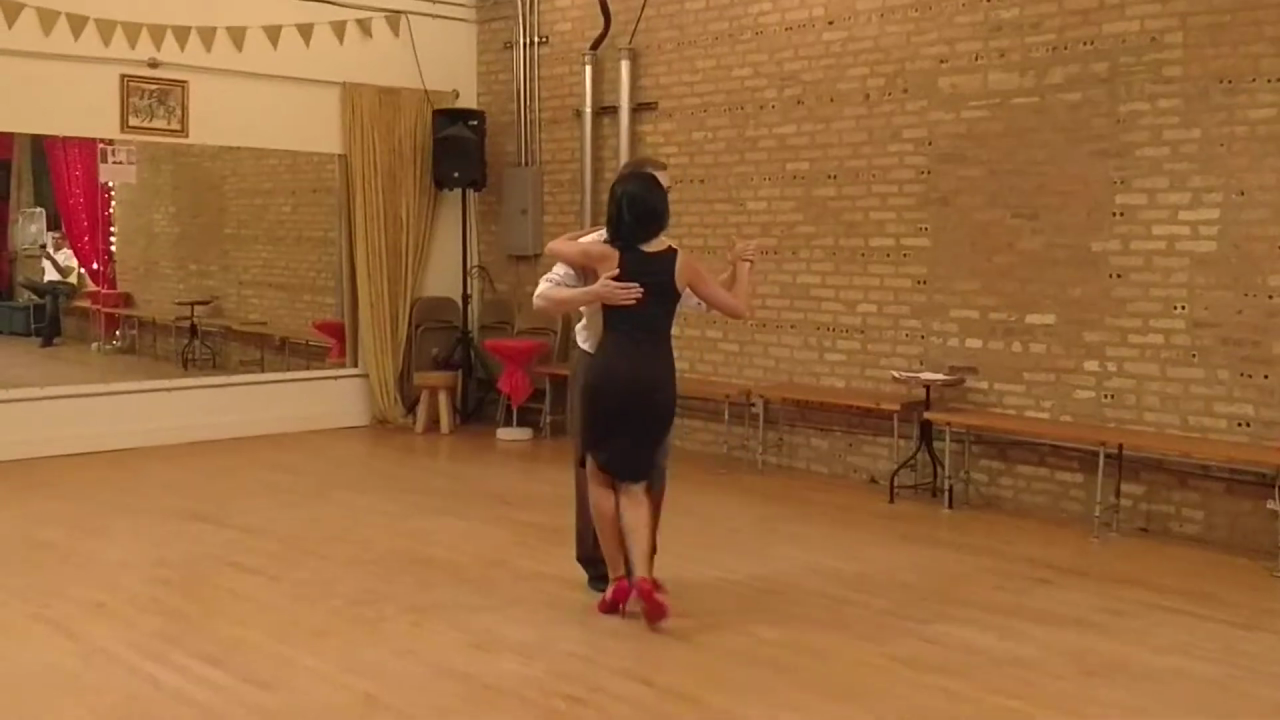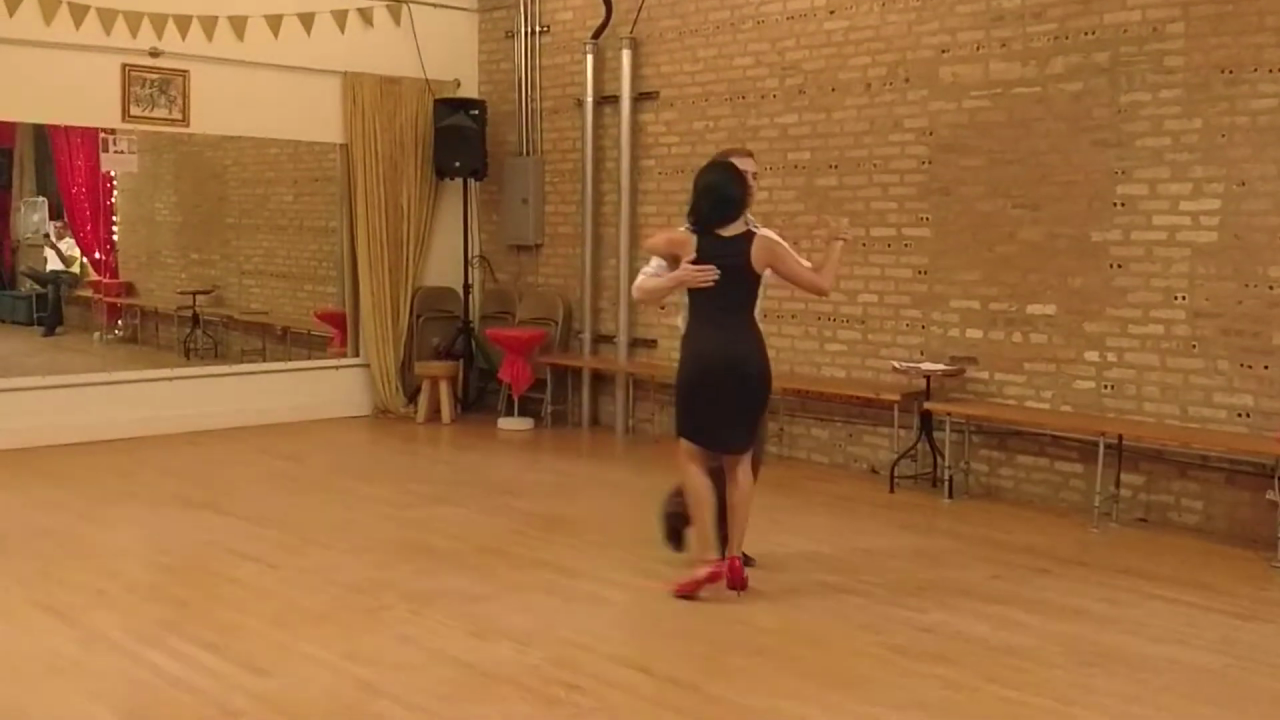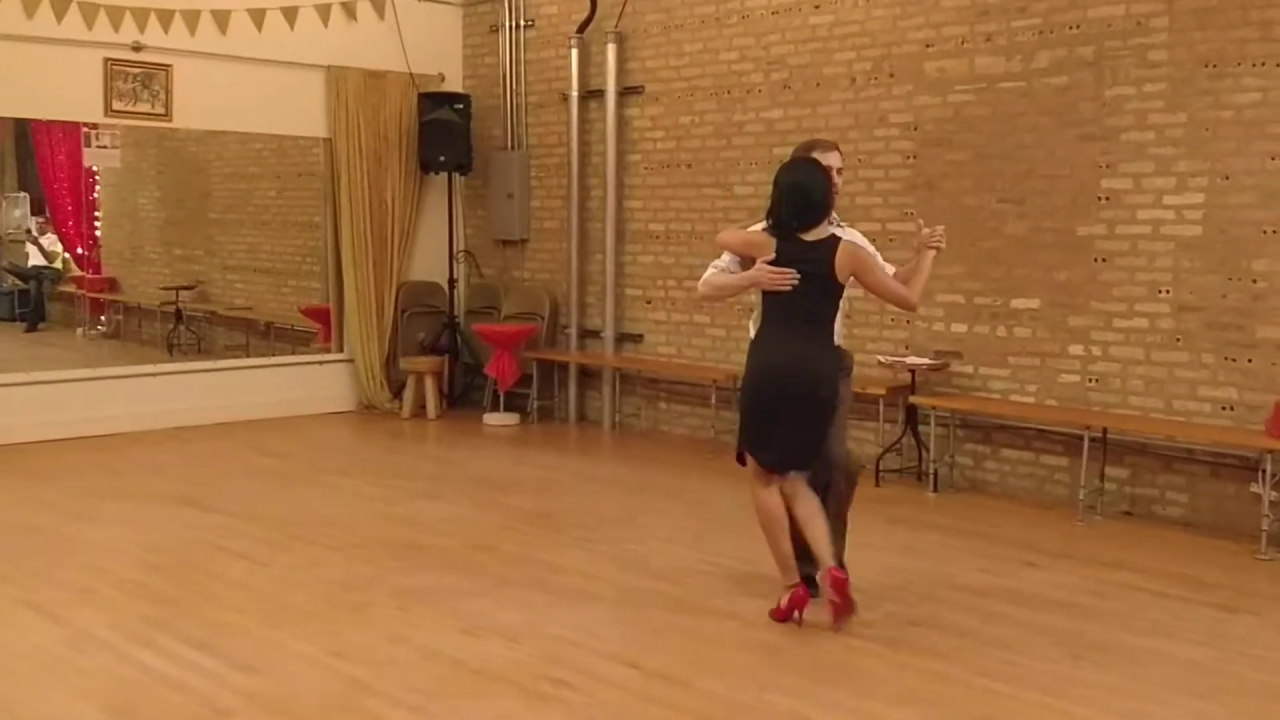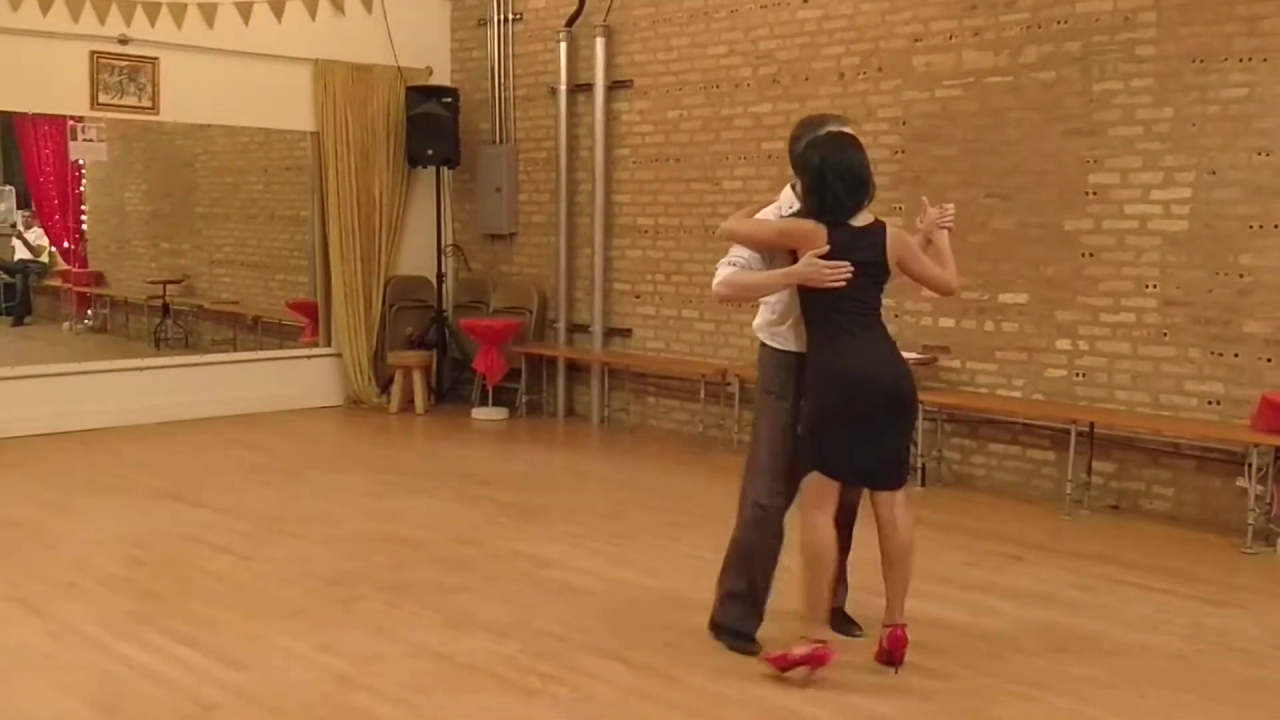
dt=1s
person 1, frame 1
left shoulder: (604, 256)
right shoulder: (681, 263)
left elbow: (554, 246)
right elbow: (737, 308)
left wrist: (591, 235)
right wrist: (743, 264)
left hip: (610, 374)
right hip: (656, 379)
left knee: (600, 479)
right knee: (633, 485)
left ankle: (617, 581)
right ankle: (641, 575)
person 1, frame 2
left shoulder: (686, 243)
right shoulder: (761, 246)
left elbow: (649, 242)
right elbow: (822, 284)
right wrist: (837, 243)
left hip: (702, 356)
right hip: (747, 356)
left knee: (694, 458)
right knee: (738, 459)
left ankle: (709, 560)
right ankle: (734, 558)
person 1, frame 3
left shoulder: (766, 245)
right shoulder: (846, 253)
left elbow: (722, 237)
right elbow: (909, 299)
right wrist: (928, 252)
left hip: (768, 367)
right hip: (817, 371)
left knee: (764, 479)
right knee: (796, 479)
left ankle: (792, 585)
right ankle: (829, 568)
person 1, frame 4
left shoulder: (806, 233)
right shoulder: (889, 237)
left elbow: (729, 229)
right elbow: (947, 283)
left wrist: (753, 215)
right wrist: (938, 233)
left hip: (838, 377)
right hip: (889, 374)
left knee: (817, 502)
right knee: (890, 500)
left ankle: (815, 636)
right ankle: (895, 626)
person 2, frame 1
right shoulder: (592, 249)
left elbow: (703, 300)
right elbow: (542, 298)
left wrist: (734, 269)
right wrist: (595, 293)
left knee: (650, 471)
right ankle: (596, 564)
person 2, frame 2
left shoulder: (764, 239)
right elbow: (640, 291)
right wrist: (679, 279)
left knee: (750, 451)
left ankle: (723, 537)
right ankle: (679, 507)
person 2, frame 3
left shoulder: (849, 240)
right shoulder: (764, 237)
left elbow: (894, 285)
right elbow: (707, 286)
left wrist: (922, 254)
right wrist: (752, 278)
left knee: (836, 463)
left ankle: (829, 557)
right ankle: (800, 566)
person 2, frame 4
right shoulder: (774, 224)
right elbow: (724, 286)
right wrist: (796, 274)
right hip: (787, 367)
left knee: (843, 491)
right knee: (769, 494)
left ankle: (828, 598)
right ankle: (733, 612)
